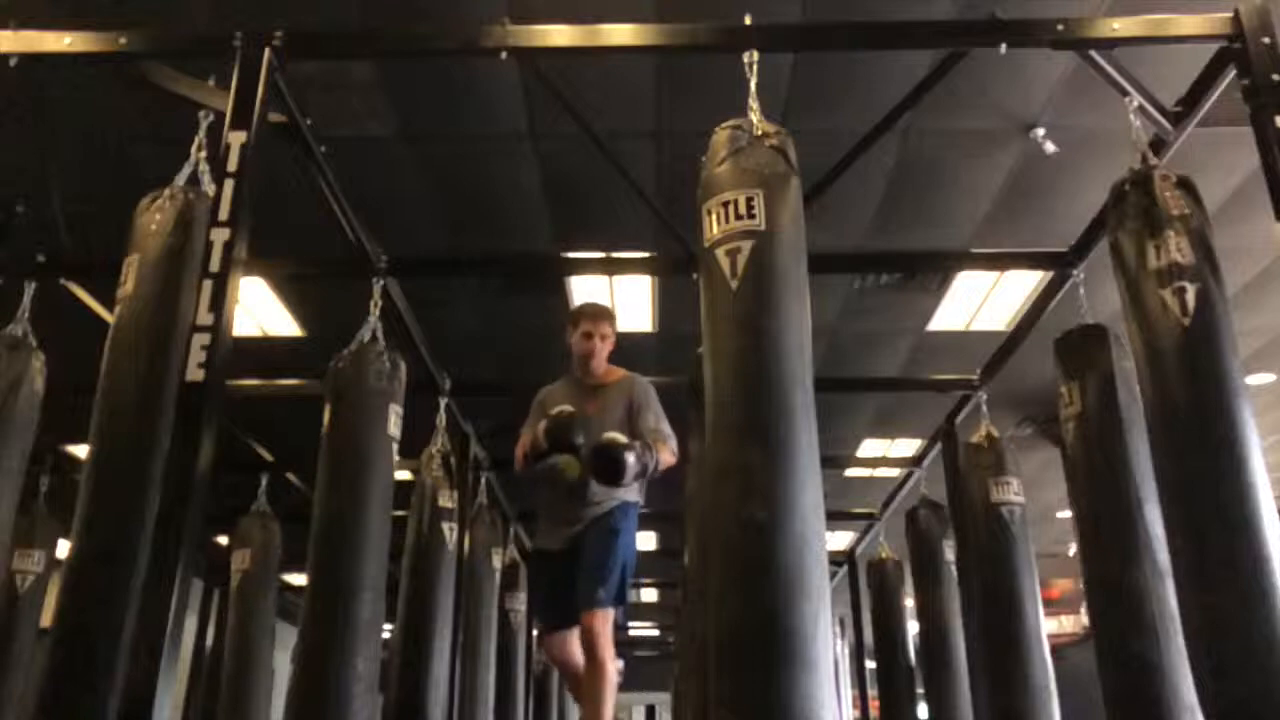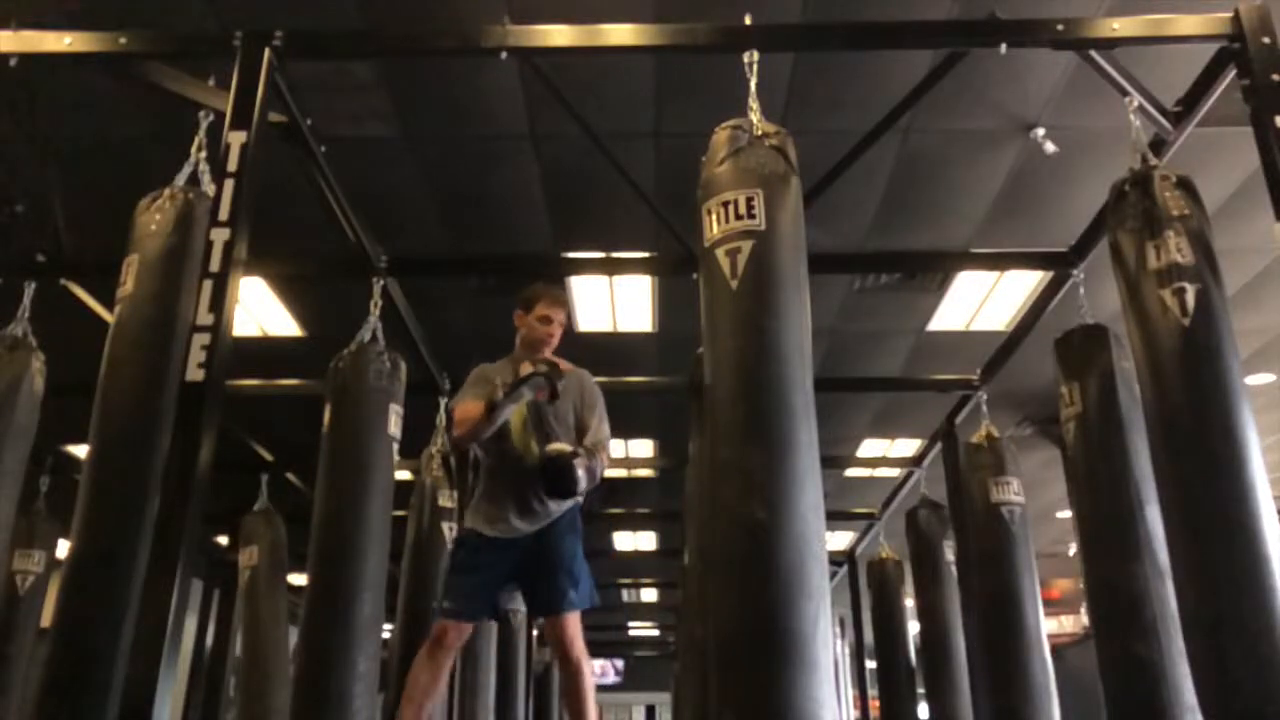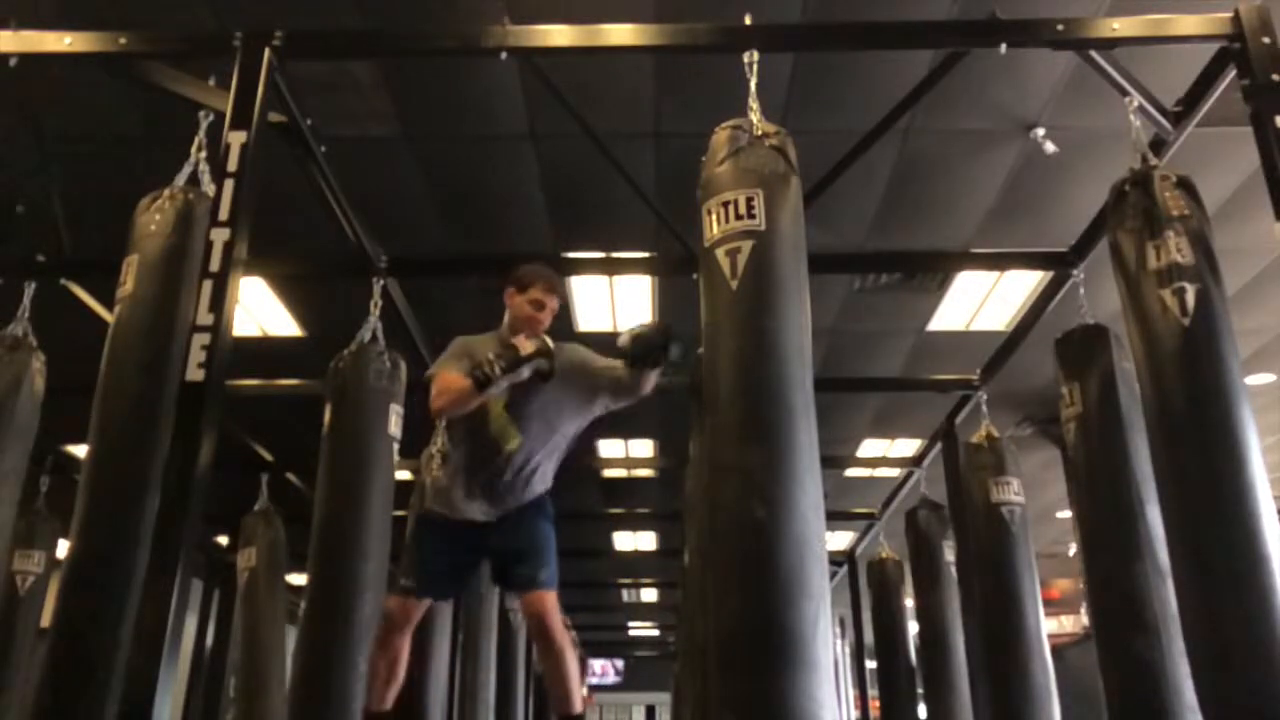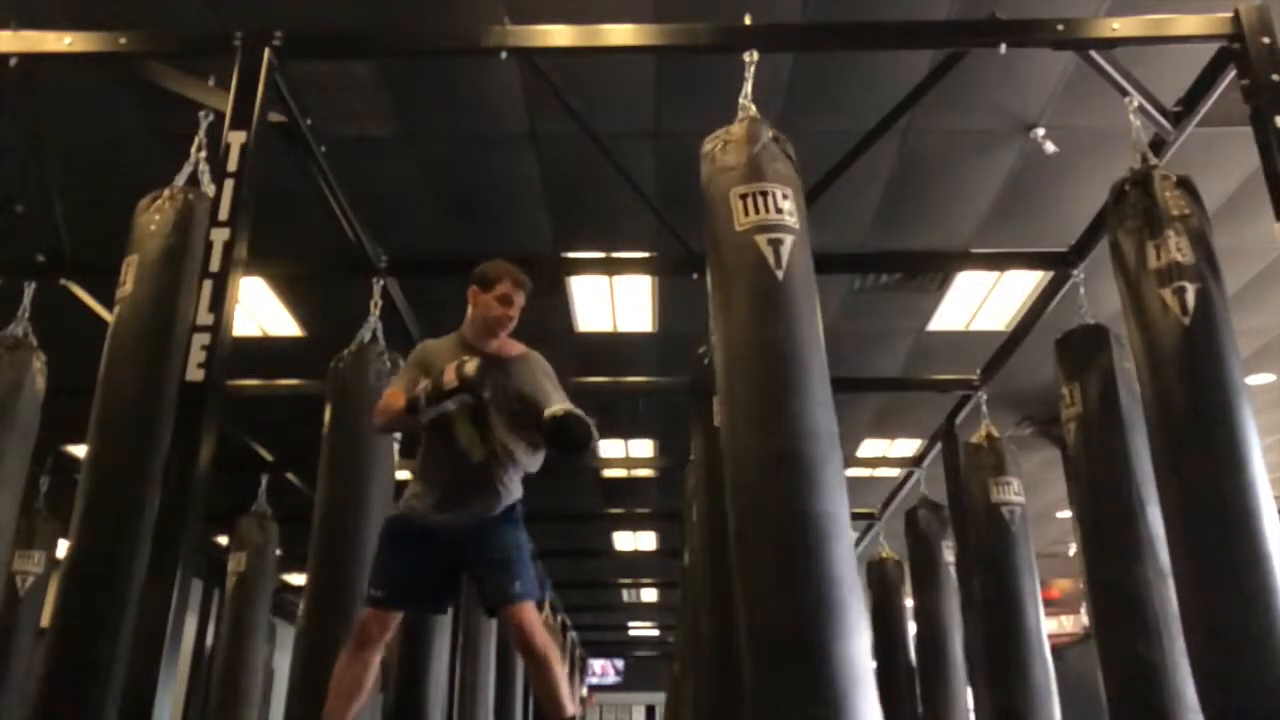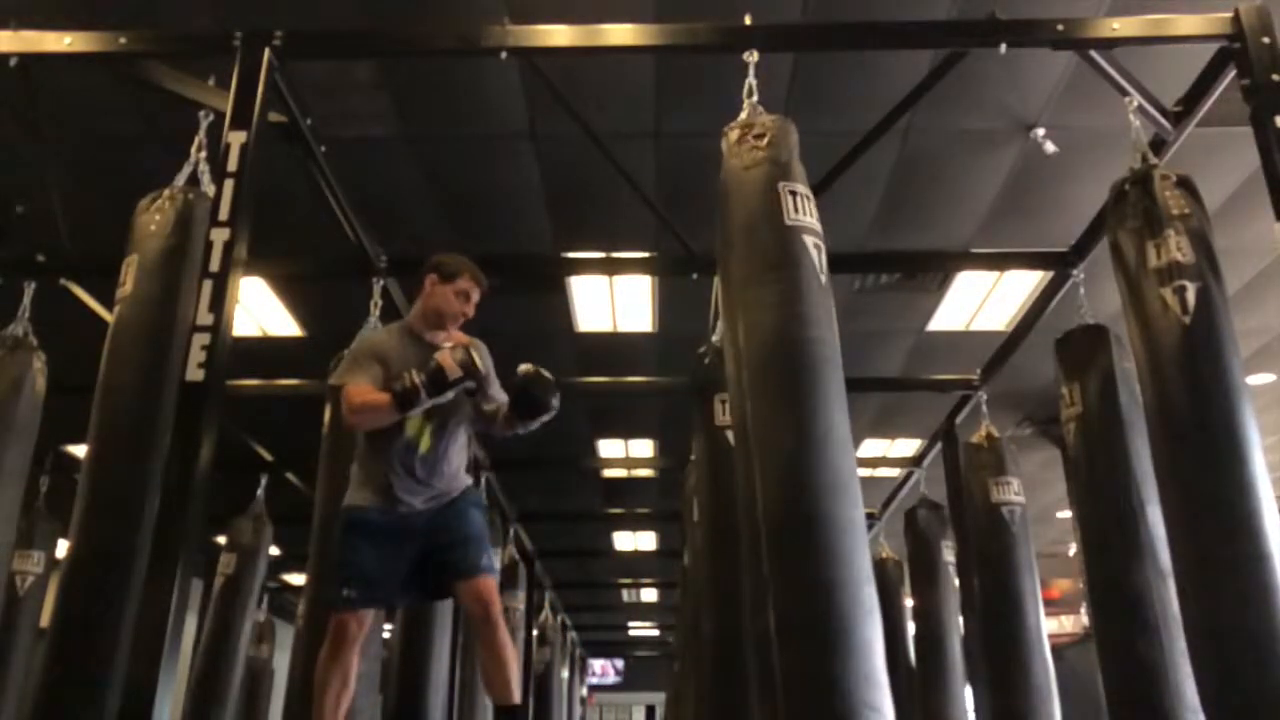
dt=0.7s
person 1, frame 1
left shoulder: (633, 388)
right shoulder: (549, 396)
left elbow: (668, 451)
right elbow: (520, 462)
left wrist: (636, 458)
right wrist: (542, 440)
left hip: (606, 516)
right hip: (553, 528)
left knee: (595, 630)
right knee: (556, 644)
person 1, frame 2
left shoulder: (579, 383)
right shoulder: (486, 375)
left elbow: (600, 453)
right elbow: (461, 431)
left wrist: (579, 467)
right wrist: (512, 391)
left hip: (553, 521)
right hip: (489, 522)
left knee: (567, 638)
right knee: (446, 634)
person 1, frame 3
left shoulder: (568, 361)
right shoulder: (468, 349)
left elbow: (633, 386)
right elbow: (441, 402)
left wrist: (646, 356)
right wrist: (507, 366)
left hip: (521, 506)
right hip: (452, 506)
left knee: (544, 618)
right knee: (399, 615)
person 1, frame 4
left shoulder: (530, 366)
right shoulder: (430, 354)
left elbow: (559, 432)
right elbow: (383, 416)
left wrist: (572, 427)
right wrist: (437, 393)
left hip: (493, 515)
right hip: (425, 513)
left knee: (527, 628)
right knee: (371, 627)
person 1, frame 5
left shoulder: (473, 353)
right shoulder: (375, 345)
left elbow: (498, 422)
right elbow: (354, 411)
left wrist: (531, 404)
right wrist: (428, 384)
left hip: (448, 501)
right hip: (377, 507)
left knee: (486, 606)
right knee: (347, 626)
